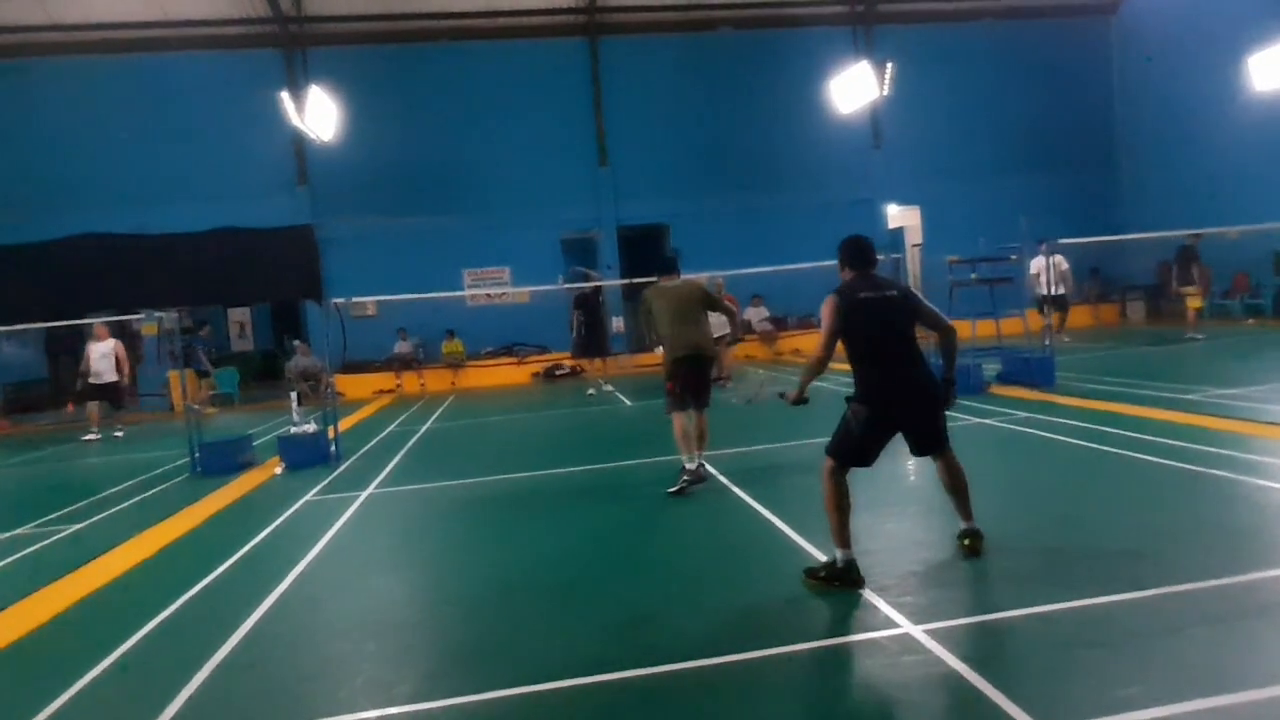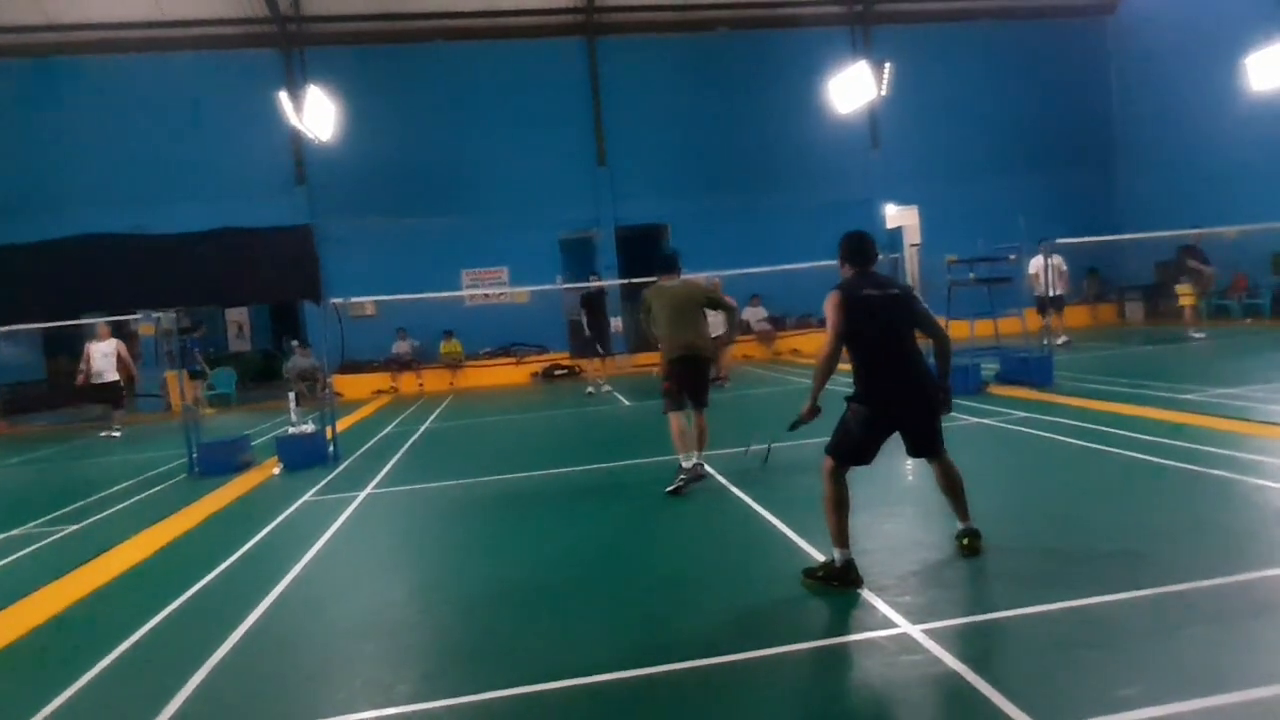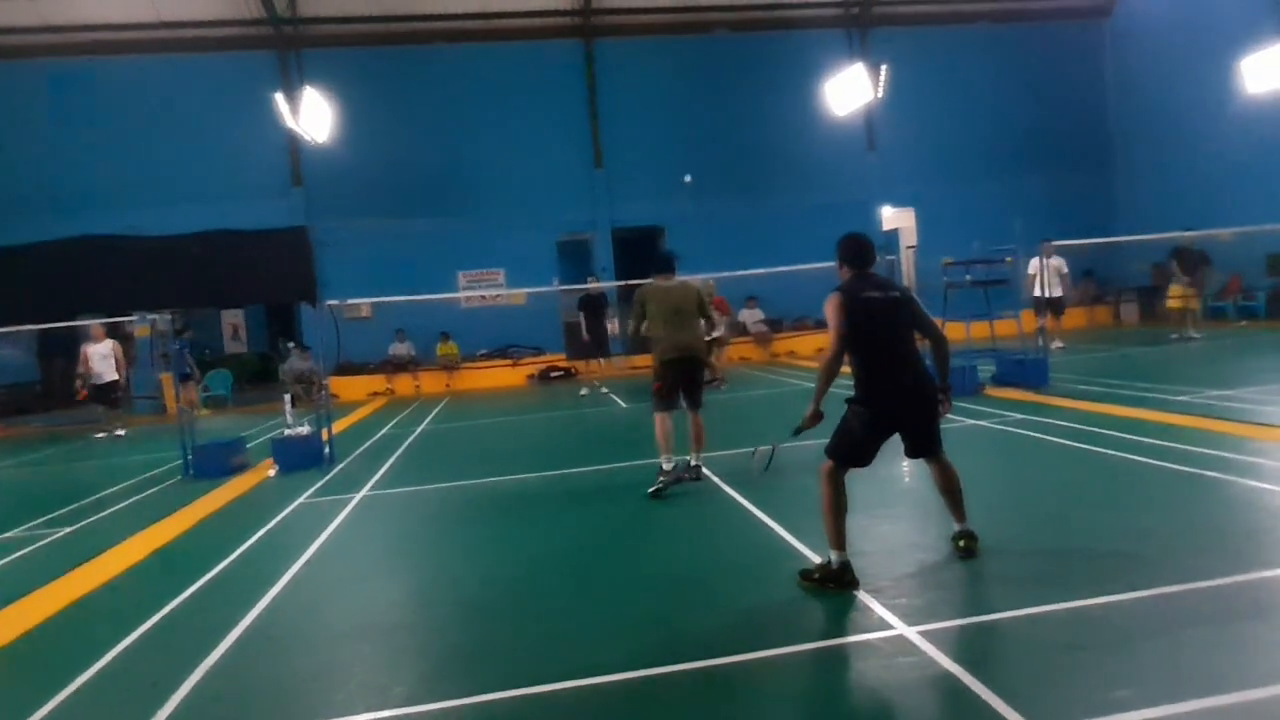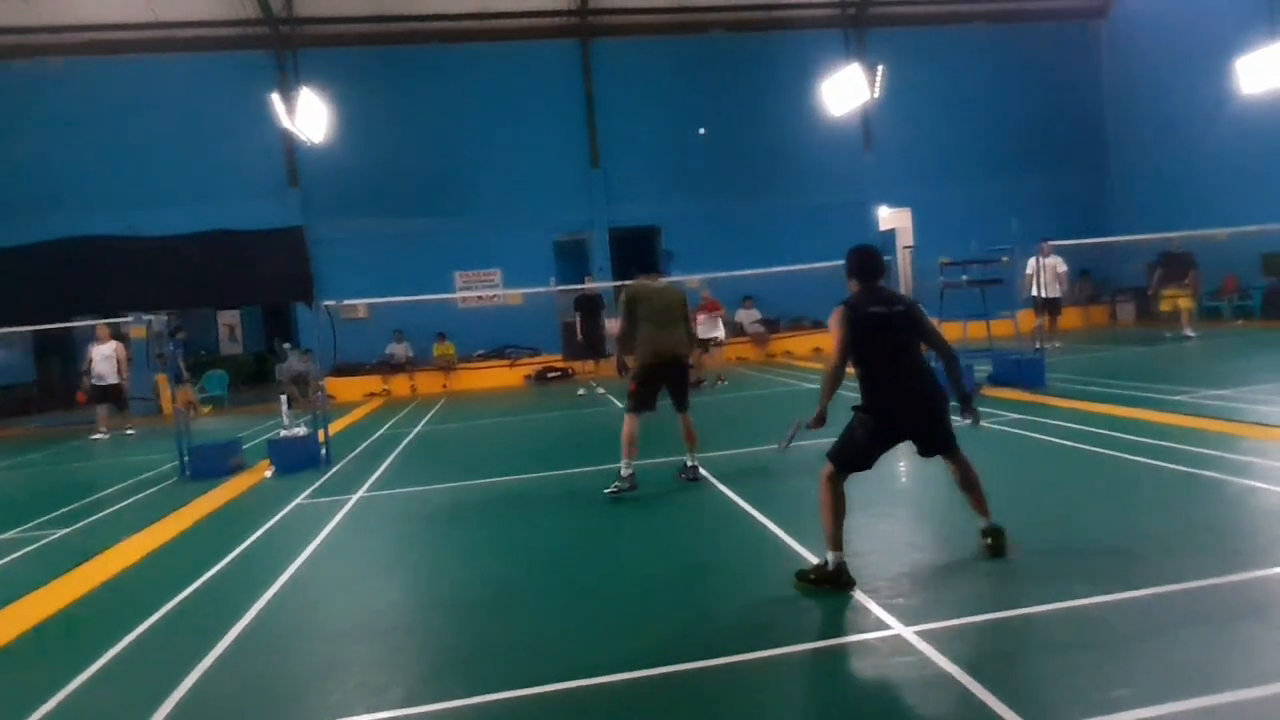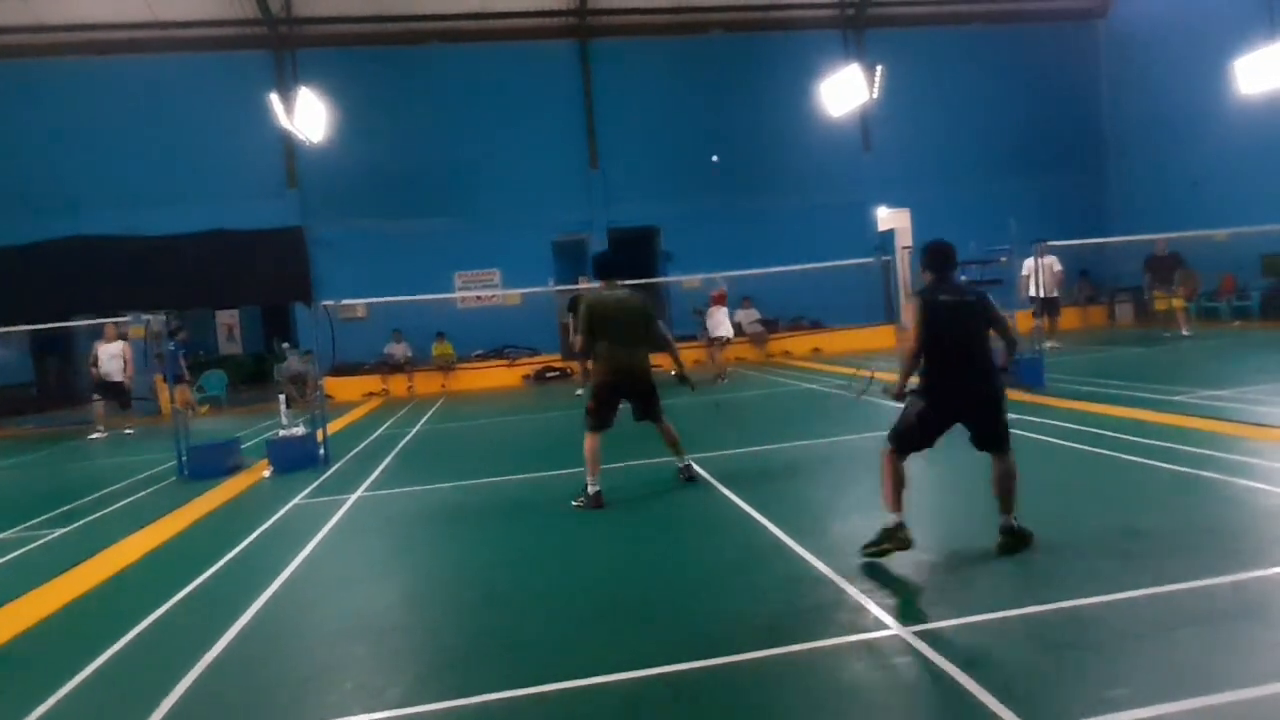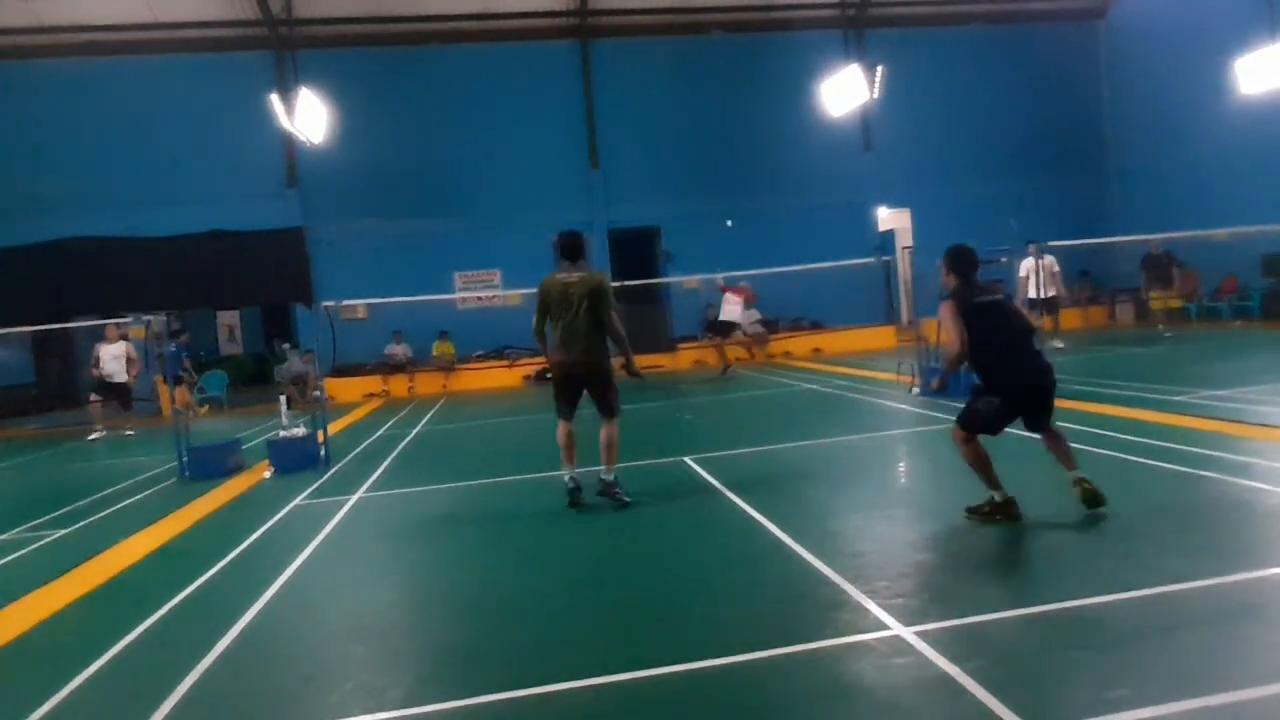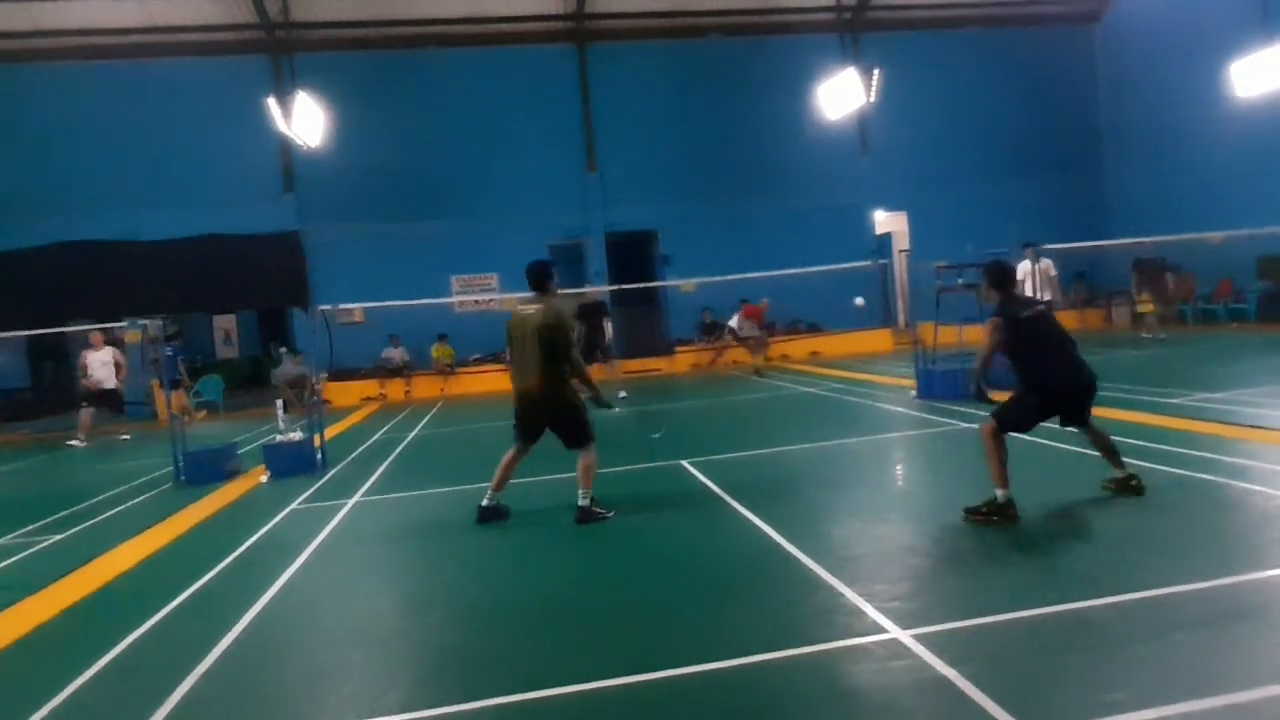
dt=0.3s
person 1, frame 1
left shoulder: (837, 300)
right shoulder: (903, 292)
left elbow: (823, 356)
right elbow: (947, 331)
left wrist: (799, 388)
right wrist: (947, 380)
left hip: (874, 399)
right hip: (921, 391)
left knee: (833, 470)
right knee: (943, 455)
left ankle: (843, 564)
right ankle: (969, 531)
person 1, frame 2
left shoulder: (839, 296)
right shoulder: (901, 290)
left elbow: (831, 352)
right elbow: (941, 338)
left wrist: (813, 400)
right wrist: (942, 385)
left hip: (874, 398)
right hip: (919, 391)
left knee: (833, 469)
right knee: (937, 457)
left ankle: (842, 563)
right ankle: (968, 531)
person 1, frame 3
left shoulder: (839, 298)
right shoulder: (900, 293)
left elbow: (835, 353)
right elbow: (938, 340)
left wrist: (816, 404)
right wrist: (942, 386)
left hip: (874, 399)
right hip: (919, 392)
left knee: (831, 471)
right knee: (936, 458)
left ankle: (838, 565)
right ankle: (964, 533)
person 1, frame 4
left shoulder: (845, 313)
right shoulder: (907, 306)
left elbow: (837, 366)
right elbow: (946, 352)
left wrist: (821, 409)
right wrist: (964, 396)
left hip: (880, 409)
right hip: (926, 402)
left knee: (831, 476)
right knee: (954, 457)
left ankle: (833, 566)
right ankle: (989, 528)
person 1, frame 5
left shoulder: (922, 299)
right shoulder: (979, 297)
left elbow: (916, 347)
right elbow: (1010, 339)
left wrist: (901, 384)
left hip: (937, 393)
right hip: (984, 389)
left knee: (893, 454)
right knee: (1002, 454)
left ankle: (894, 527)
right ankle: (1009, 528)
person 1, frame 6
left shoulder: (951, 304)
right shoulder: (997, 296)
left elbow: (959, 350)
right elbow: (1029, 330)
left wrist: (941, 378)
left hip: (1005, 384)
right hip: (1040, 373)
left knee: (963, 434)
right knee: (1044, 429)
left ankle: (1002, 501)
right ankle: (1080, 480)
person 1, frame 7
left shoulder: (997, 321)
right shoulder: (1039, 306)
left elbow: (984, 362)
left wrist: (978, 378)
left hip: (1045, 387)
right hip: (1082, 377)
left knee: (990, 430)
right knee: (1084, 425)
left ankle: (1002, 502)
right ankle: (1126, 477)
person 2, frame 1
left shoulder: (650, 294)
right shoulder: (696, 287)
left elbow: (651, 330)
right elbow: (730, 310)
left wrist: (660, 342)
right wrist: (735, 334)
left hip: (677, 353)
right hip: (704, 350)
left knee: (679, 411)
right knee: (699, 409)
left ankle: (691, 467)
right ankle: (697, 462)
person 2, frame 2
left shoulder: (649, 294)
right shoulder: (697, 287)
left elbow: (647, 325)
right elbow: (731, 307)
left hip: (674, 354)
right hip: (702, 351)
left knee: (675, 411)
right knee: (698, 410)
left ankle: (687, 466)
right ankle: (697, 462)
person 2, frame 3
left shoulder: (644, 292)
right shoulder: (691, 289)
left elbow: (633, 330)
right elbow: (709, 322)
left wrist: (647, 328)
left hip: (667, 354)
right hip: (695, 352)
left knee: (662, 412)
right knee: (694, 410)
left ankle: (668, 468)
right ankle: (695, 464)
person 2, frame 4
left shoulder: (631, 291)
right shoulder: (676, 292)
left elbow: (622, 331)
right elbow: (689, 331)
right wrist: (687, 353)
left hip: (648, 358)
right hip: (678, 357)
left knee: (632, 414)
right knee: (683, 412)
left ankle: (626, 474)
right ankle: (691, 464)
person 2, frame 5
left shoulder: (591, 302)
right shoulder: (638, 299)
left elbow: (581, 346)
right elbow: (663, 335)
right wrist: (680, 367)
left hip: (606, 374)
right hip: (639, 371)
left knee: (593, 432)
right knee: (660, 420)
left ankle: (593, 491)
right ankle: (685, 465)
person 2, frame 6
left shoulder: (547, 285)
right shoulder: (597, 282)
left elbow: (538, 327)
right elbow: (611, 325)
left wrist: (548, 353)
right wrist: (628, 357)
left hip: (564, 362)
right hip: (595, 361)
left knee: (565, 420)
right knee: (609, 419)
left ankle: (571, 480)
right ankle: (609, 481)
person 2, frame 7
left shoulder: (515, 315)
right shoulder: (555, 314)
left elbow: (511, 360)
right elbow: (572, 360)
right wrist: (594, 390)
left hip: (525, 394)
right hip: (555, 392)
left knee: (520, 448)
right knee: (586, 444)
left ankle: (489, 504)
right ankle: (585, 505)
